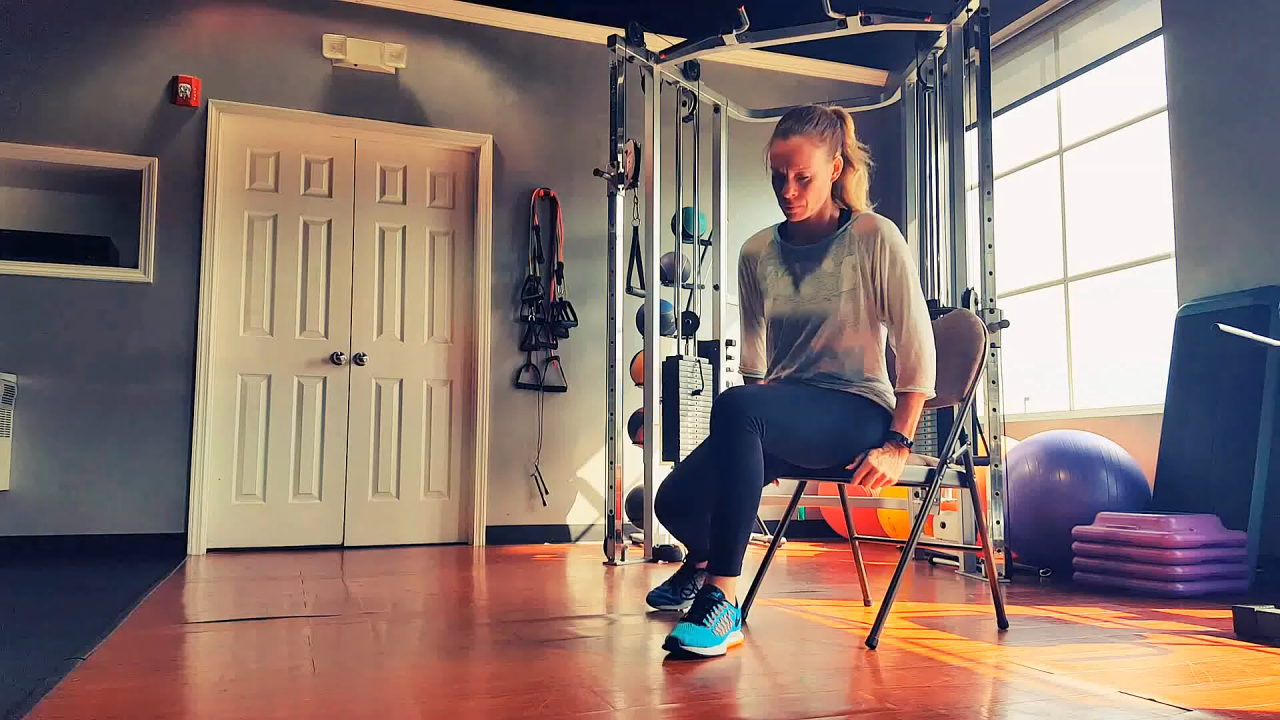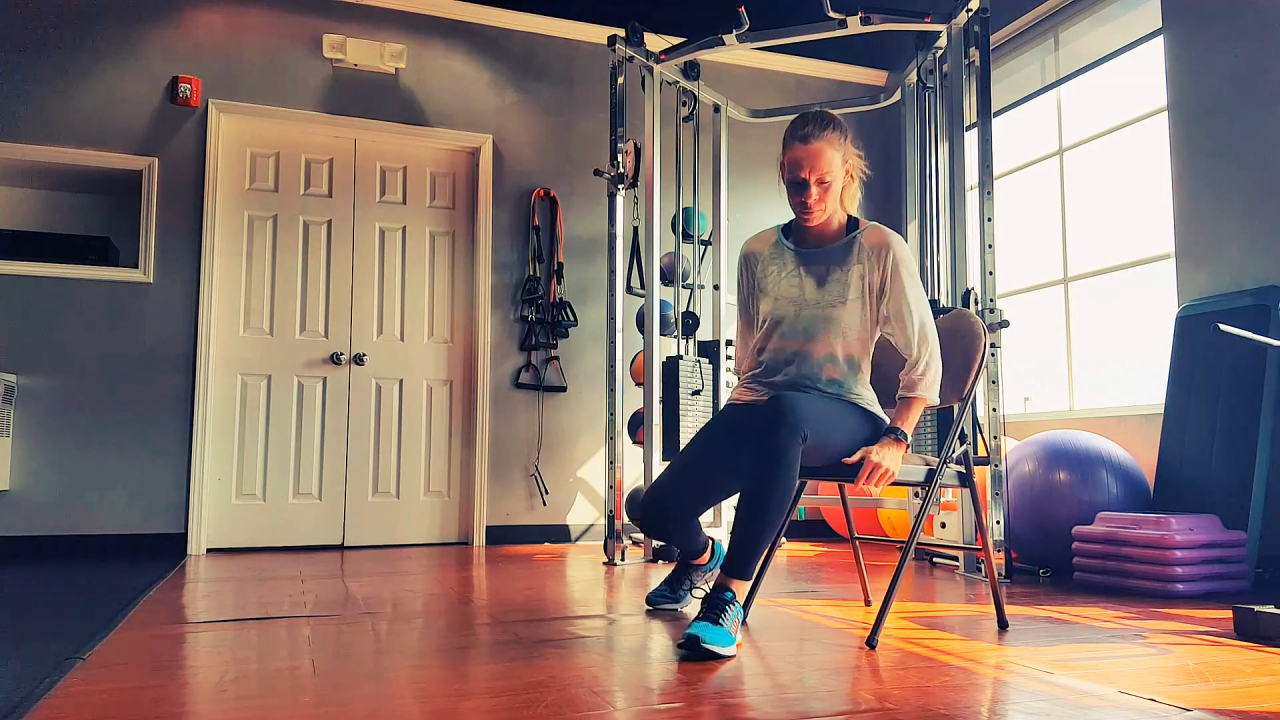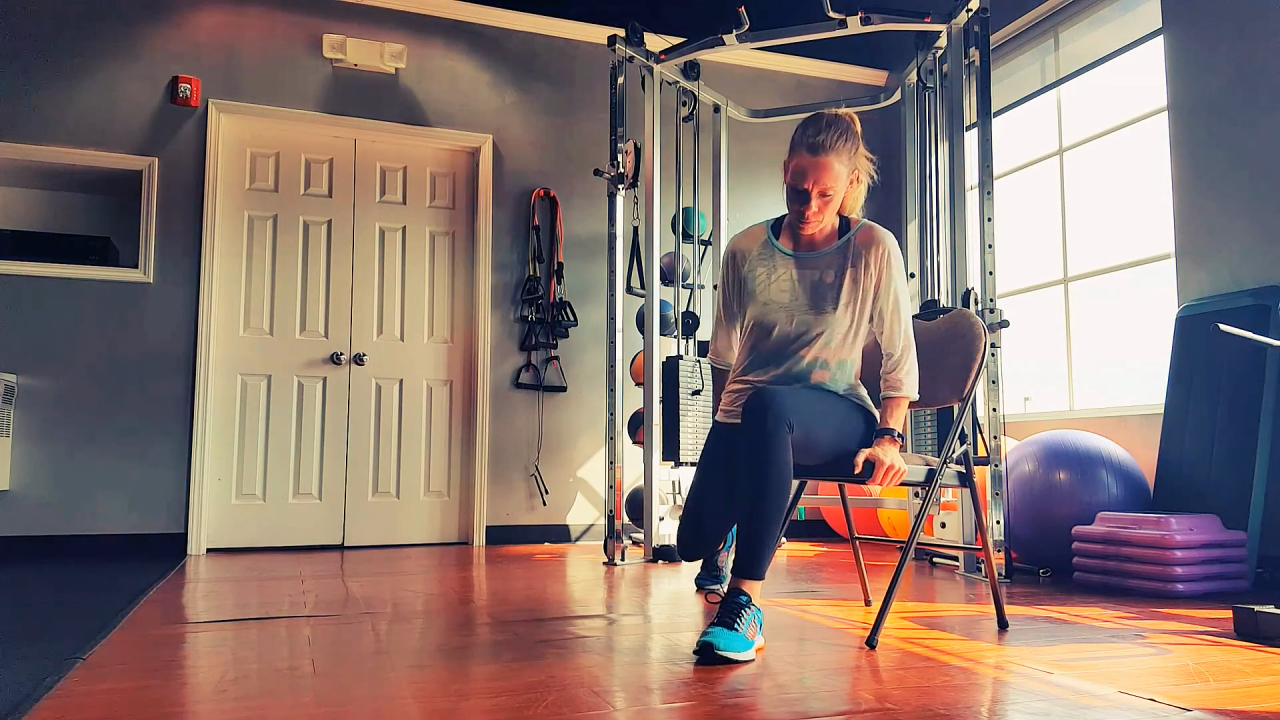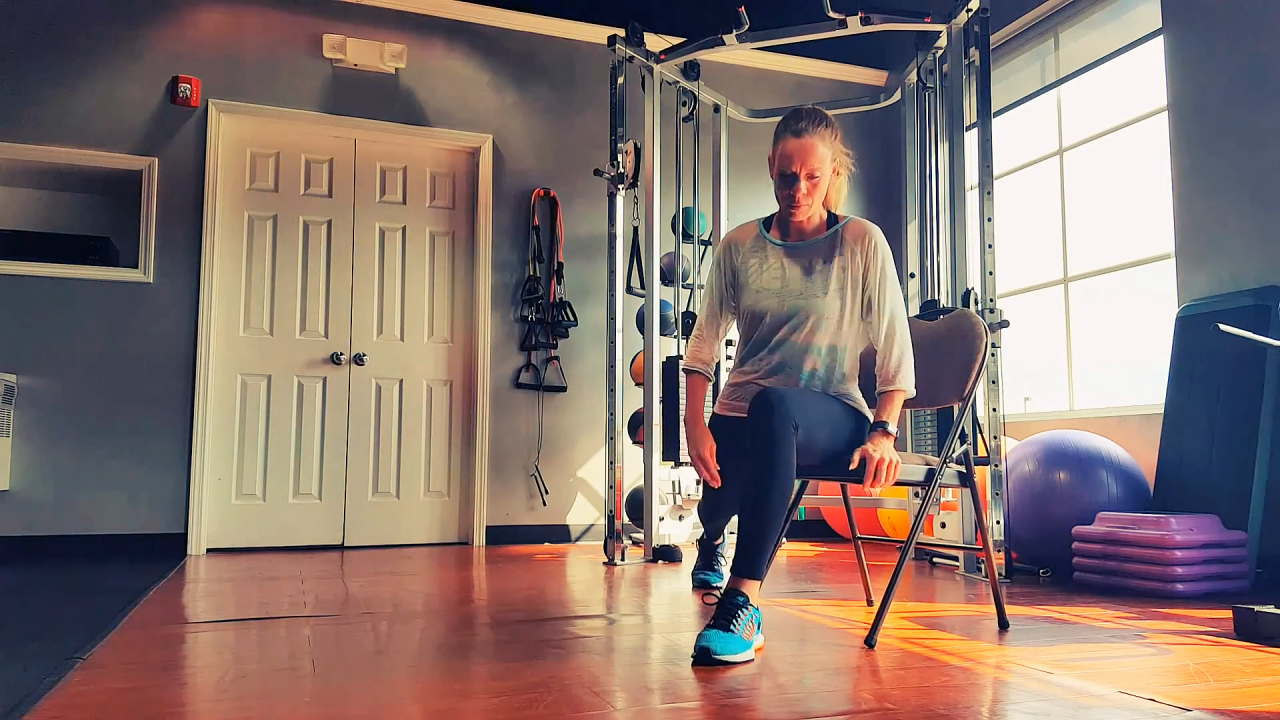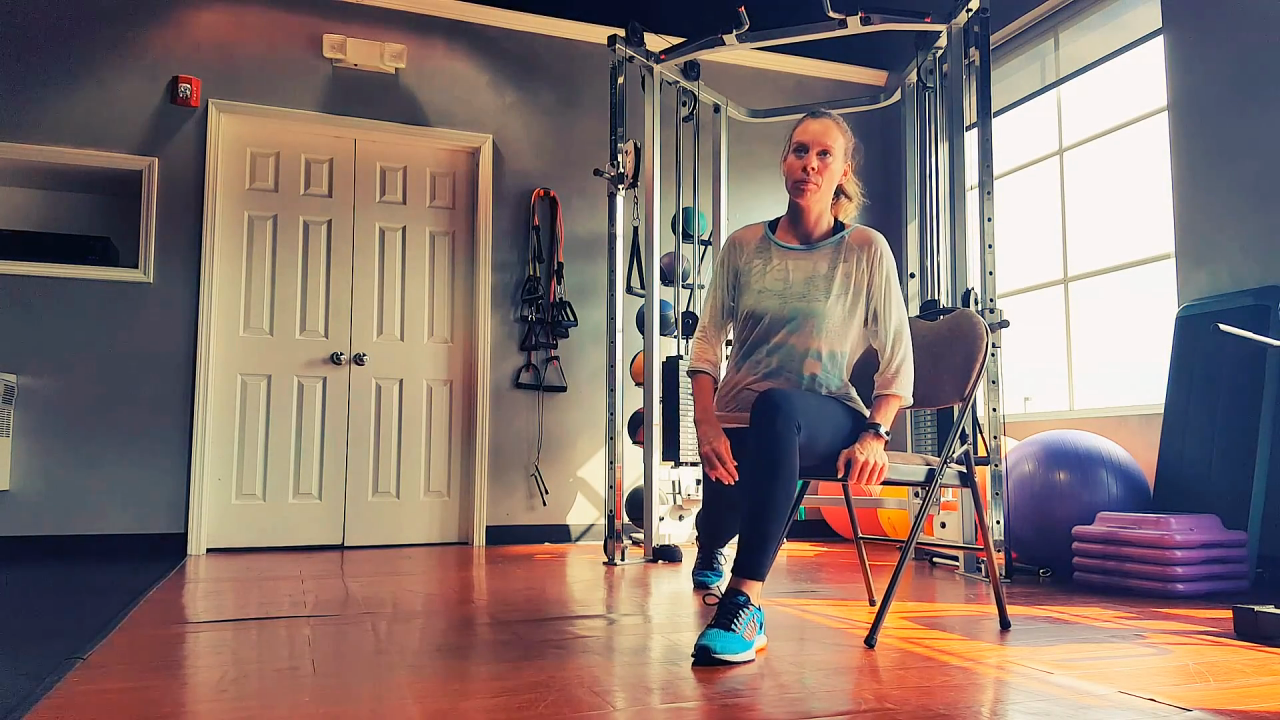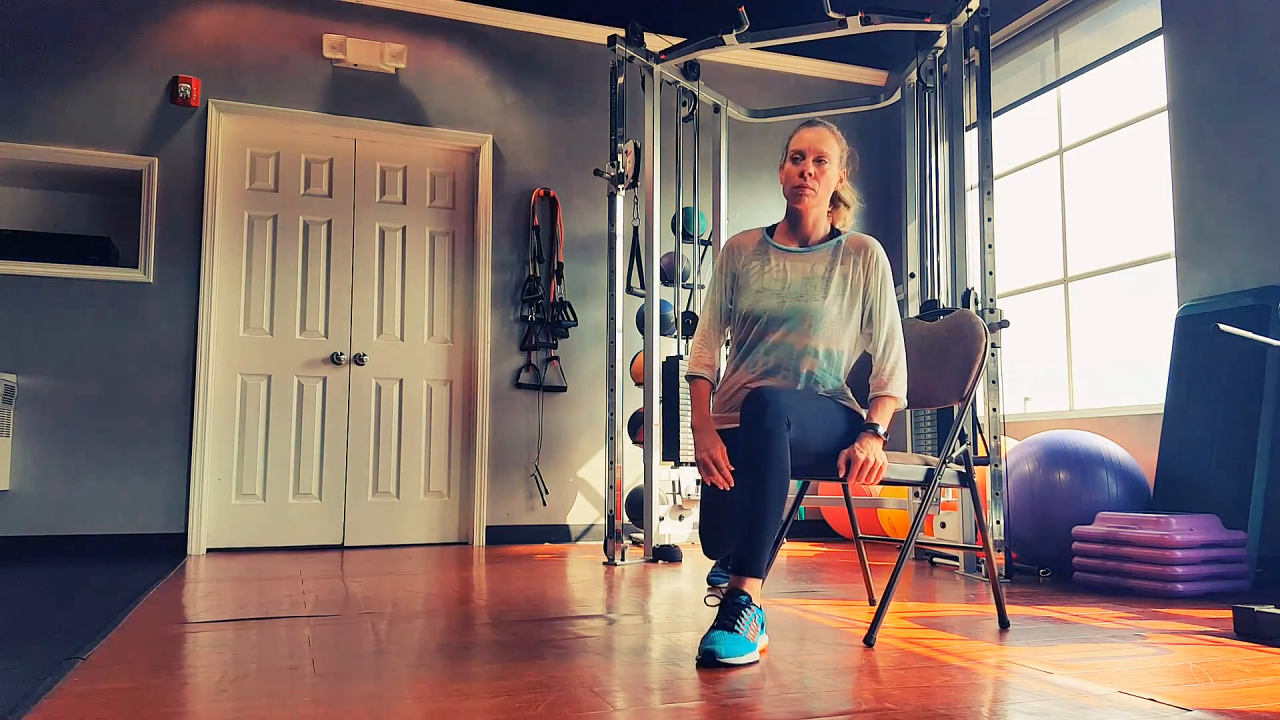
dt=0.7s
person 1, frame 1
left shoulder: (876, 238)
right shoulder: (757, 253)
left elbow: (916, 348)
left wrist: (898, 443)
right wrist: (762, 434)
left hip: (856, 414)
right hip: (780, 415)
left knee: (736, 405)
right knee: (674, 503)
left ankle: (721, 601)
right ankle: (705, 560)
person 1, frame 2
left shoulder: (881, 249)
right shoulder: (758, 252)
left elbow: (925, 359)
left wrist: (895, 439)
right wrist: (742, 430)
left hip: (844, 415)
right hip: (756, 408)
left knee: (785, 412)
right knee: (657, 510)
left ankle: (728, 598)
right ankle: (701, 556)
person 1, frame 3
left shoulder: (874, 249)
right shoulder: (745, 249)
left elbow: (900, 355)
left wrist: (889, 436)
right wrist: (720, 411)
left hip: (836, 414)
right hip: (744, 415)
left knee: (767, 408)
right knee: (694, 541)
left ankle: (744, 603)
right ankle: (726, 541)
person 1, frame 4
left shoulder: (862, 242)
right shoulder: (738, 246)
left elbow: (895, 347)
right elbow: (704, 341)
left wrist: (883, 431)
right wrist: (695, 424)
left hip: (831, 414)
right hip: (741, 414)
left knee: (773, 407)
left ankle: (742, 603)
right ankle: (713, 541)
person 1, frame 5
left shoulder: (866, 250)
right shoulder: (742, 245)
left elbow: (897, 357)
right elbow: (707, 342)
left wrist: (874, 434)
right wrist: (706, 425)
left hip: (827, 417)
right hip: (738, 421)
left knee: (776, 408)
left ankle: (745, 604)
right ankle: (709, 546)
person 1, frame 6
left shoulder: (863, 256)
right shoulder: (740, 250)
left elbow: (890, 360)
right elbow: (705, 346)
left wrist: (872, 434)
right wrist: (703, 429)
left hip: (823, 417)
right hip: (734, 423)
left knee: (765, 404)
right knee: (718, 538)
left ankle: (745, 602)
right ankle: (739, 555)
